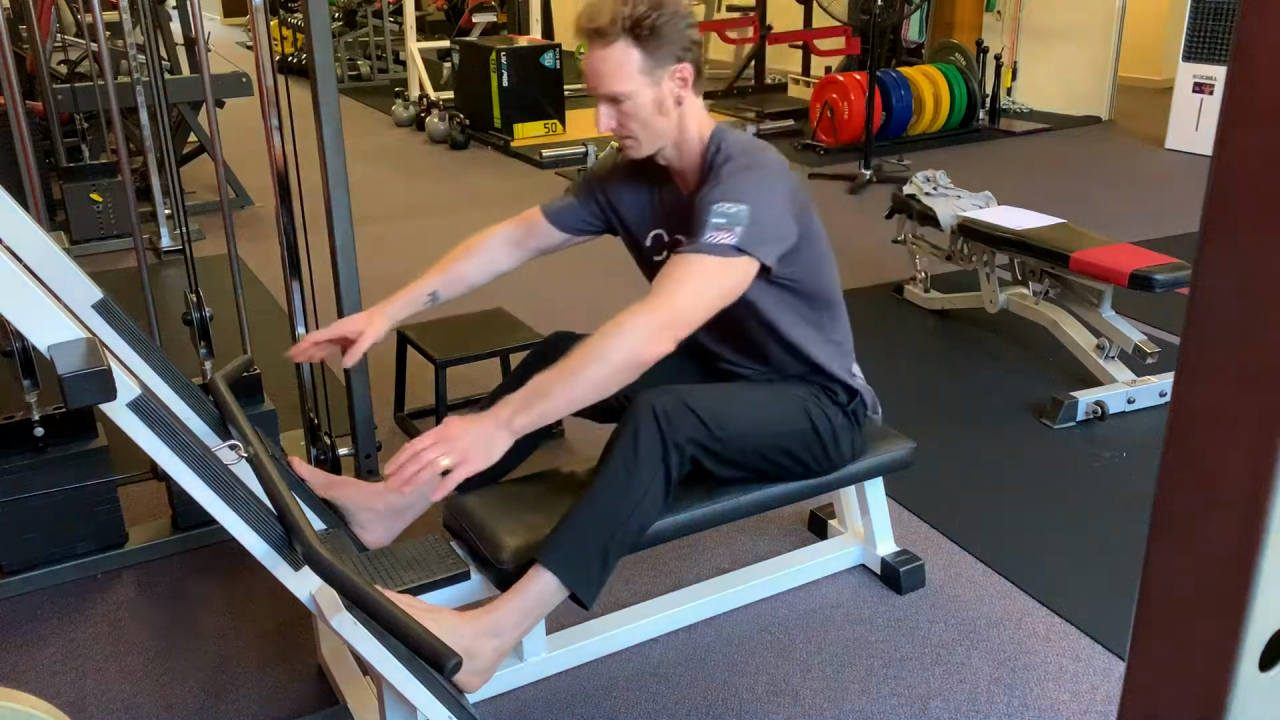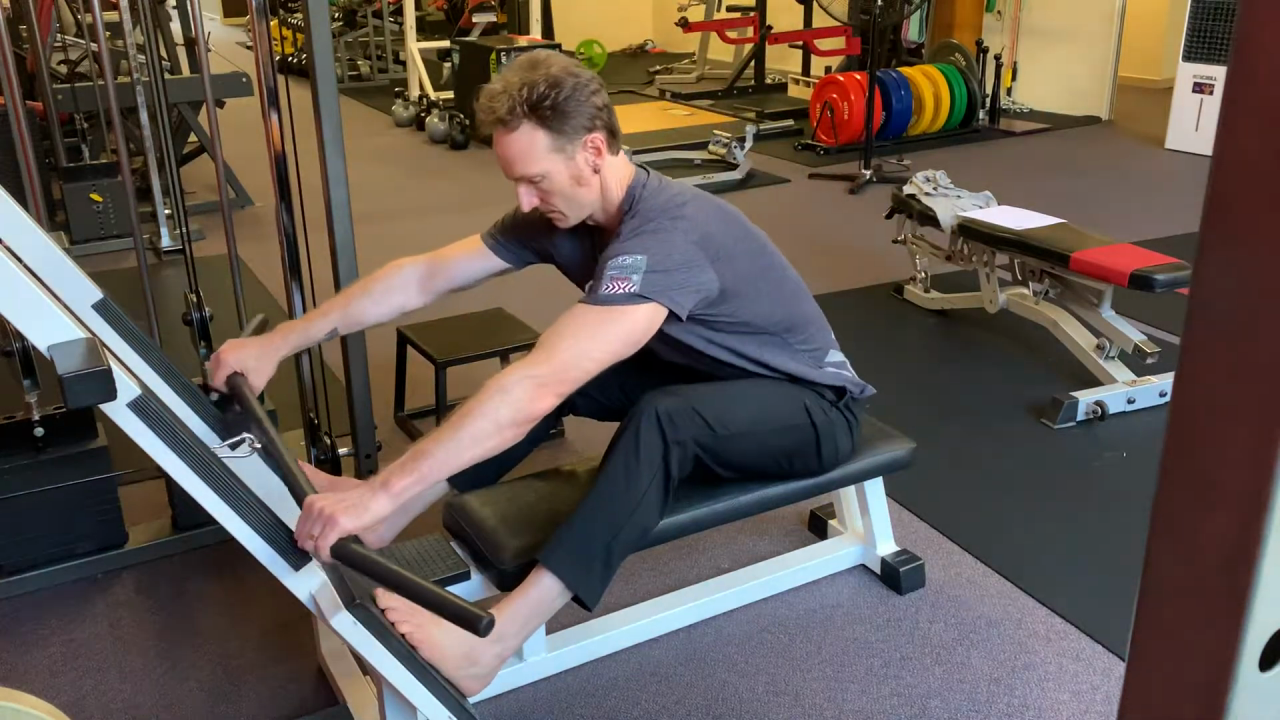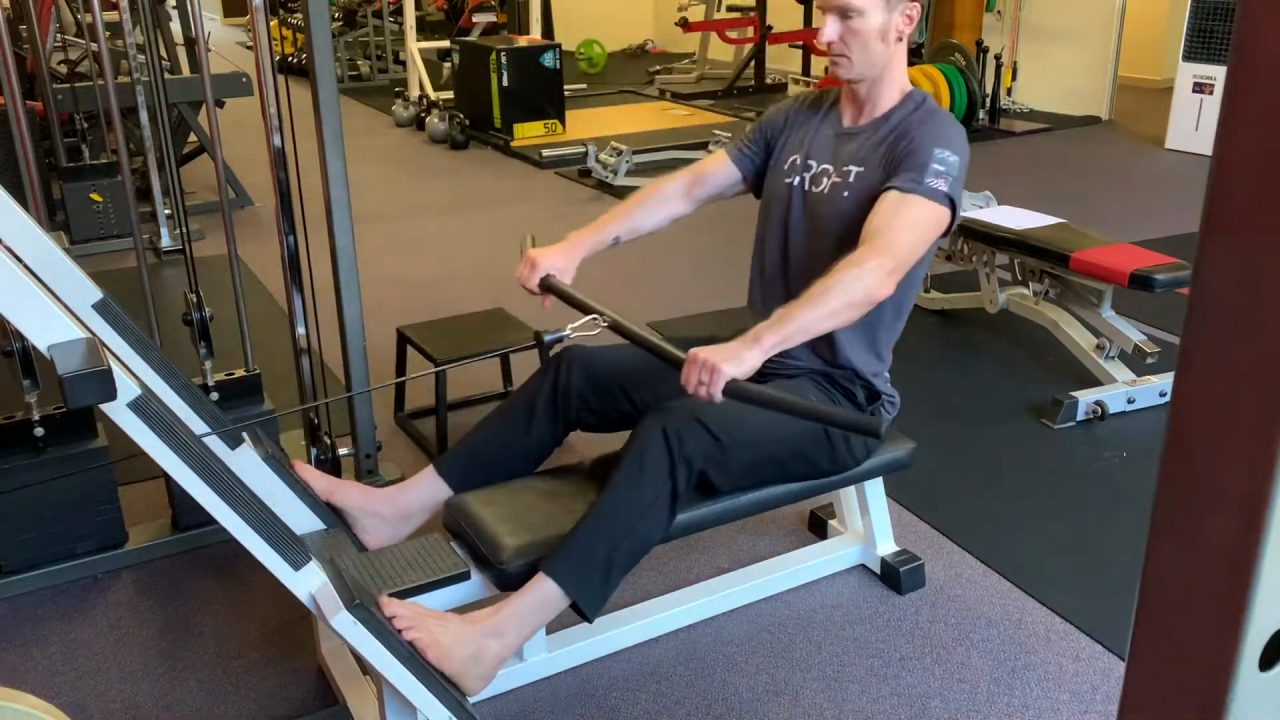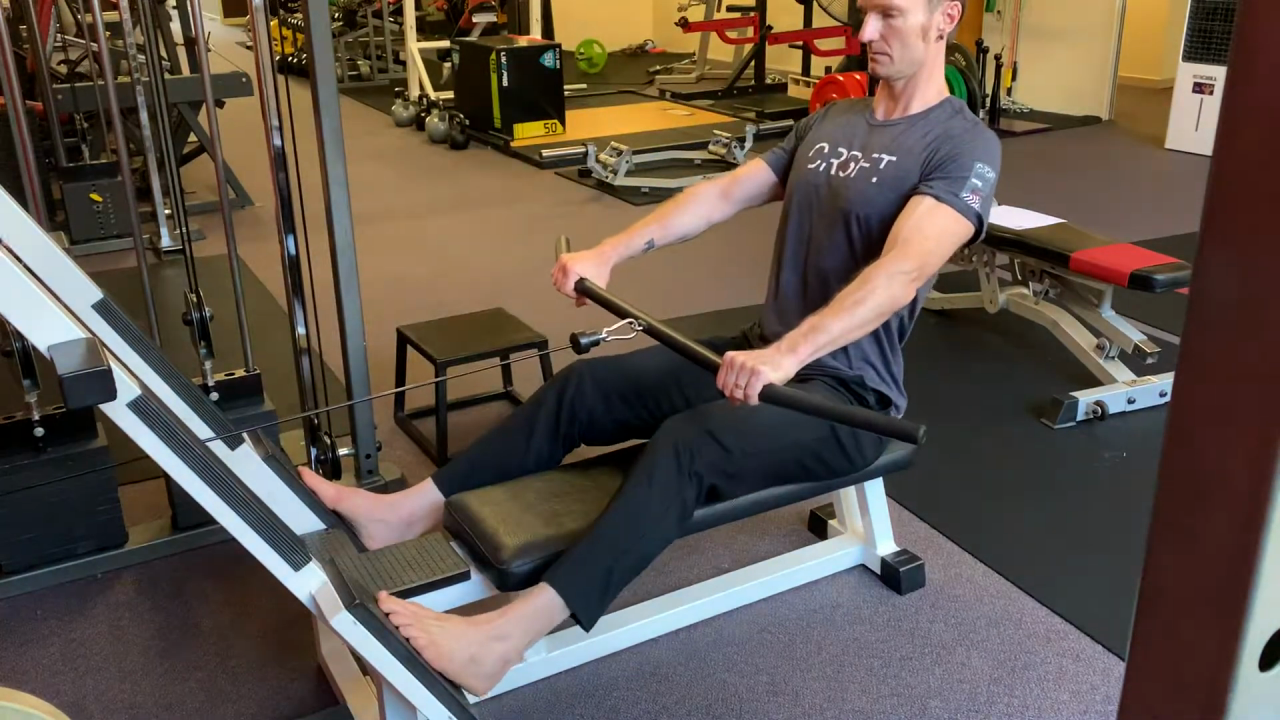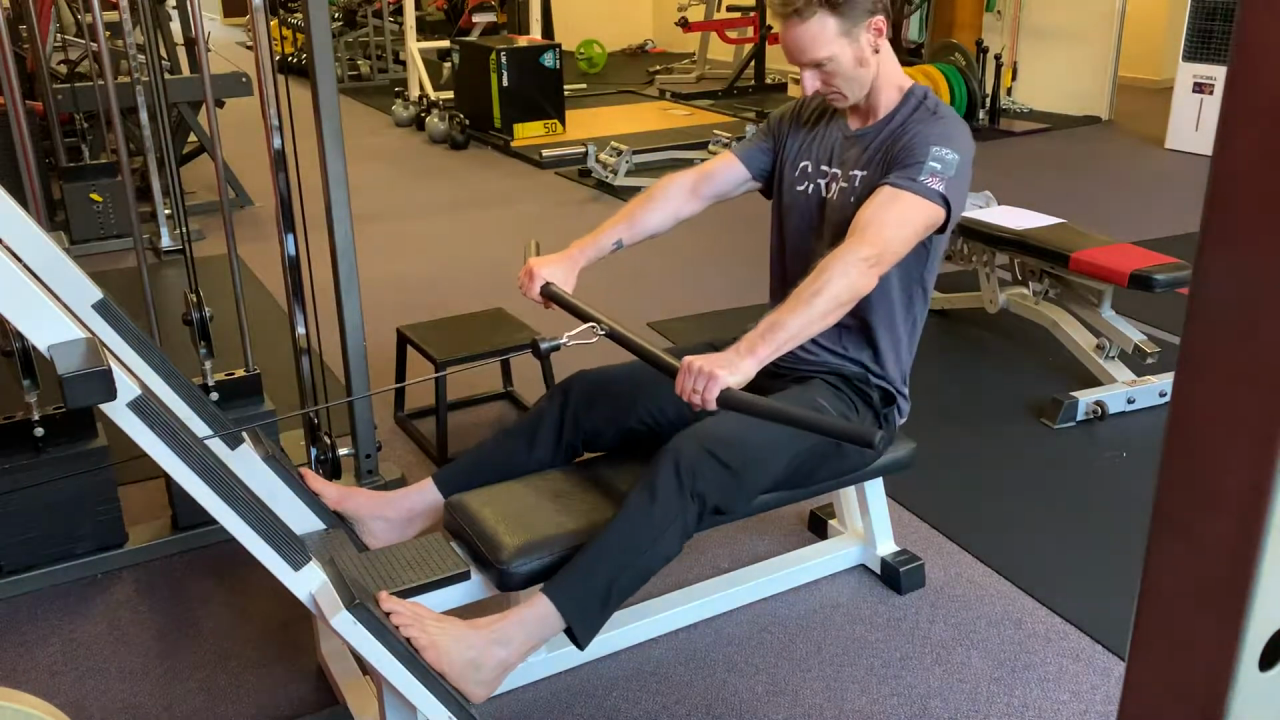
dt=1s
person 1, frame 1
left shoulder: (748, 183)
right shoulder: (630, 172)
left elbow: (657, 329)
right elbow: (514, 238)
left wrist: (501, 426)
right wrist: (387, 312)
left hip: (816, 405)
right hip: (723, 370)
left knee: (662, 415)
right knee: (563, 357)
left ankle: (493, 629)
right ankle: (388, 505)
person 1, frame 2
left shoulder: (665, 233)
right shoulder: (563, 211)
left elbow: (538, 387)
right elbow: (422, 277)
left wrist: (384, 492)
right wrist: (277, 343)
left hip: (808, 405)
right hip: (713, 372)
left knee: (665, 421)
right knee: (548, 381)
left ankle: (491, 638)
right ankle: (377, 521)
person 1, frame 3
left shoulder: (927, 138)
right shoulder: (797, 117)
left elbow: (872, 271)
right elbow: (687, 188)
left wrist: (747, 348)
right wrist: (574, 247)
left hip: (839, 397)
right hip: (764, 358)
left knee: (673, 434)
right knee: (574, 372)
left ankle: (499, 635)
right ankle: (402, 507)
person 1, frame 4
left shoulder: (963, 147)
right shoulder: (831, 121)
left elbow: (898, 273)
right elbow: (724, 194)
left wrist: (786, 357)
right wrist: (608, 254)
left hip: (848, 393)
right hip: (765, 354)
left knee: (687, 445)
right knee: (582, 389)
left ankle: (504, 638)
right ankle: (408, 512)
person 1, frame 5
left shoulder: (934, 139)
right shoulder: (802, 119)
left elbow: (859, 265)
right elbow: (694, 188)
left wrist: (742, 357)
right wrist: (574, 258)
left hip: (854, 392)
right hip: (777, 360)
left knee: (691, 462)
right knee: (582, 398)
left ankle: (503, 644)
right ankle: (405, 511)
